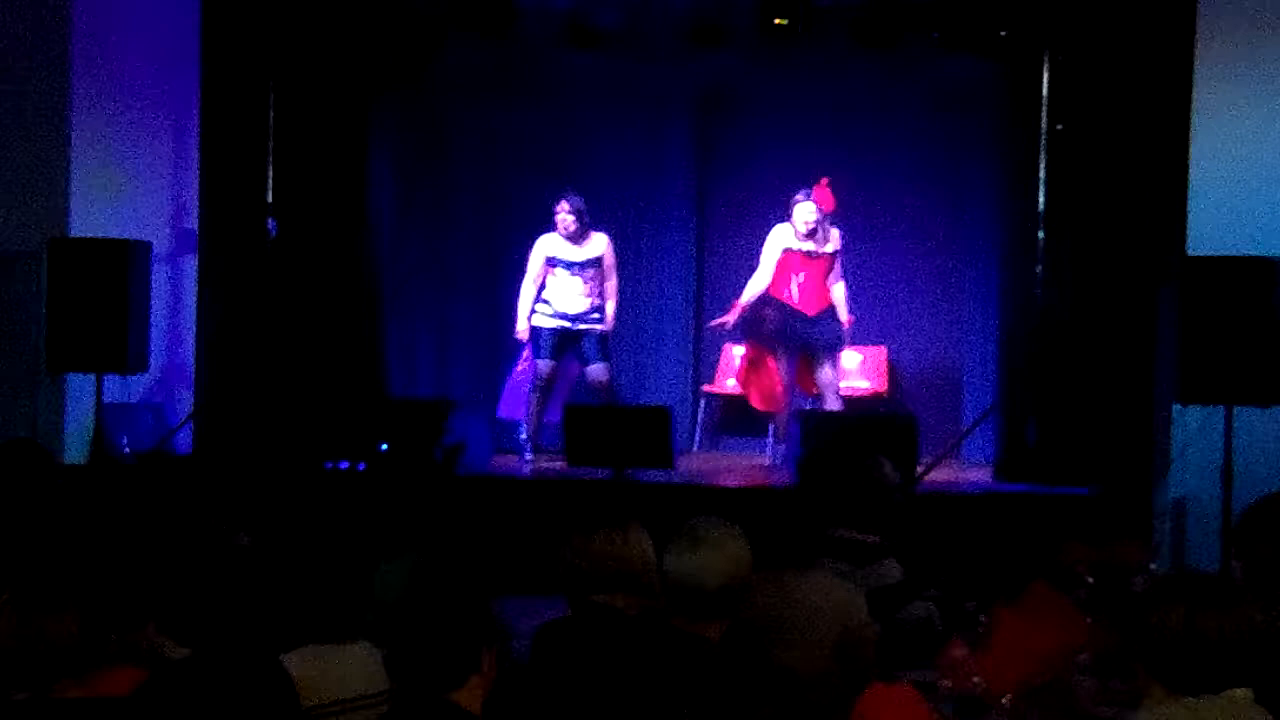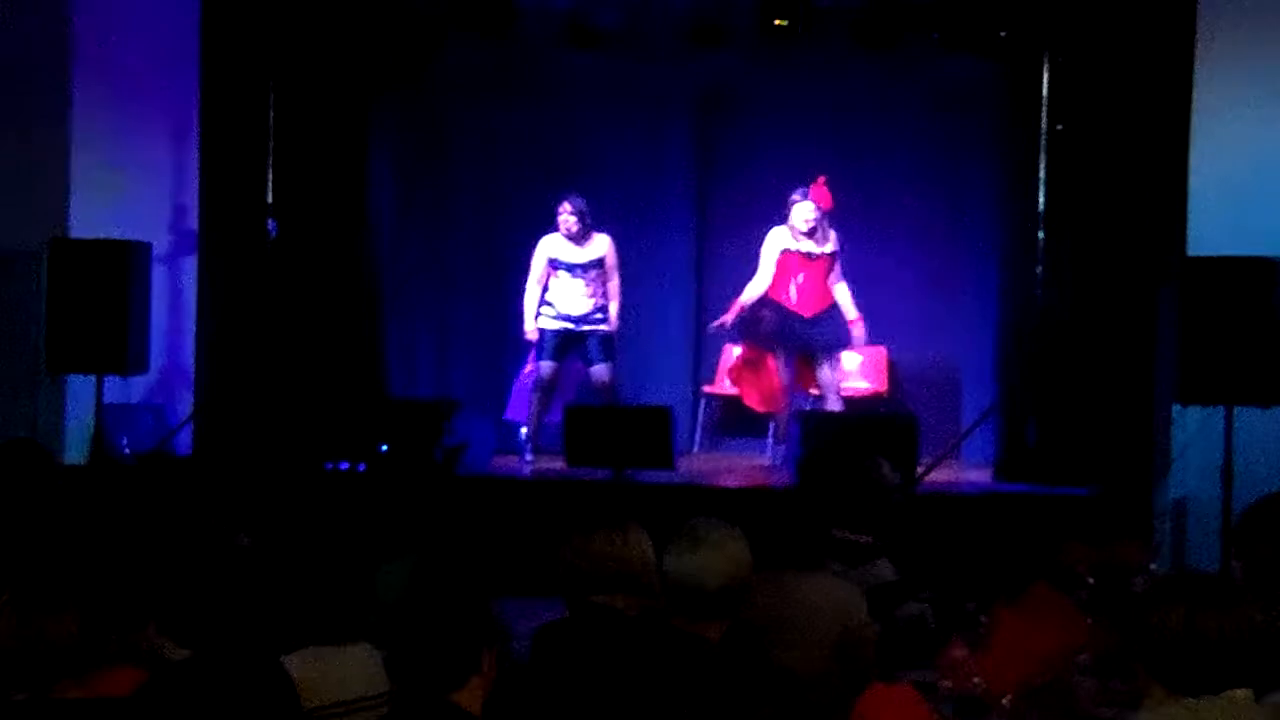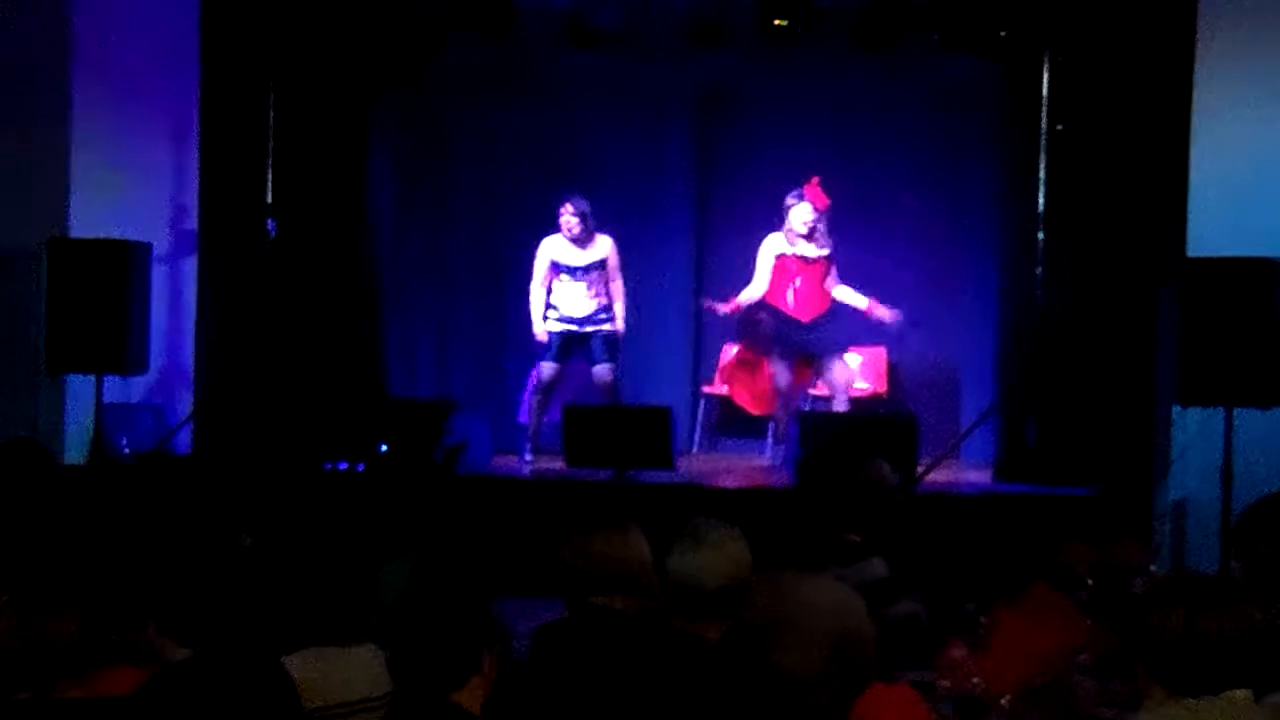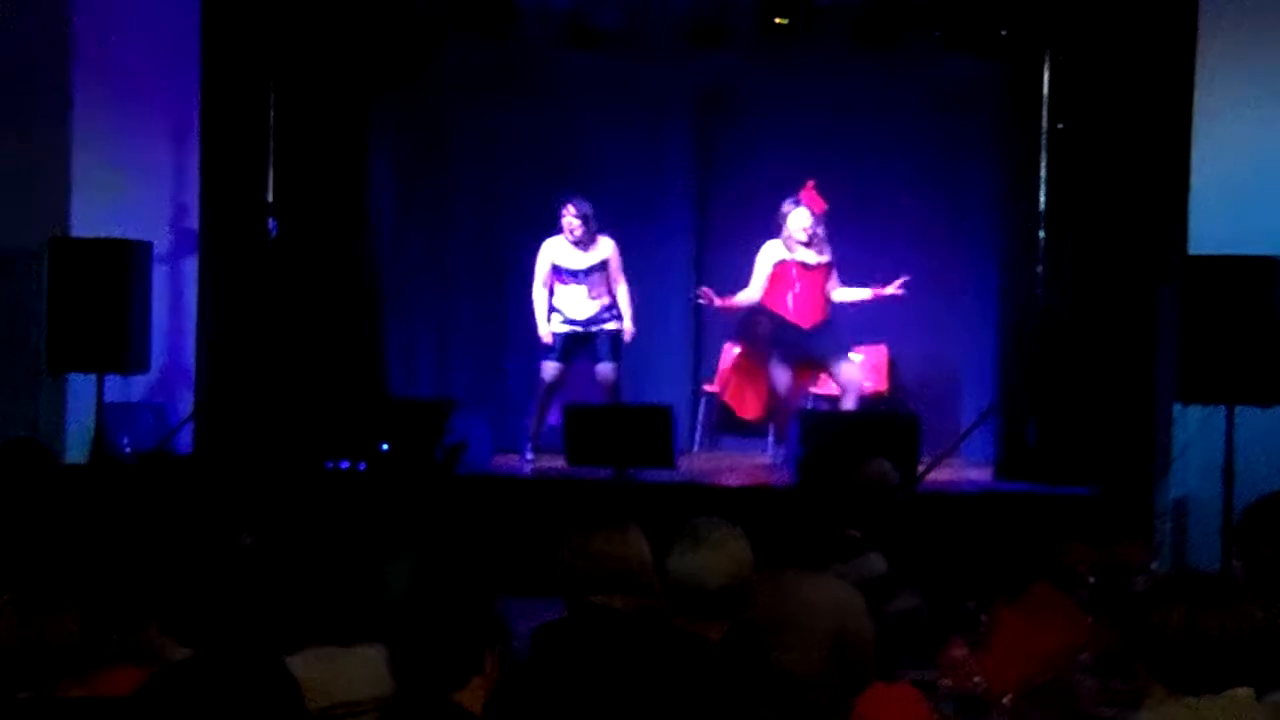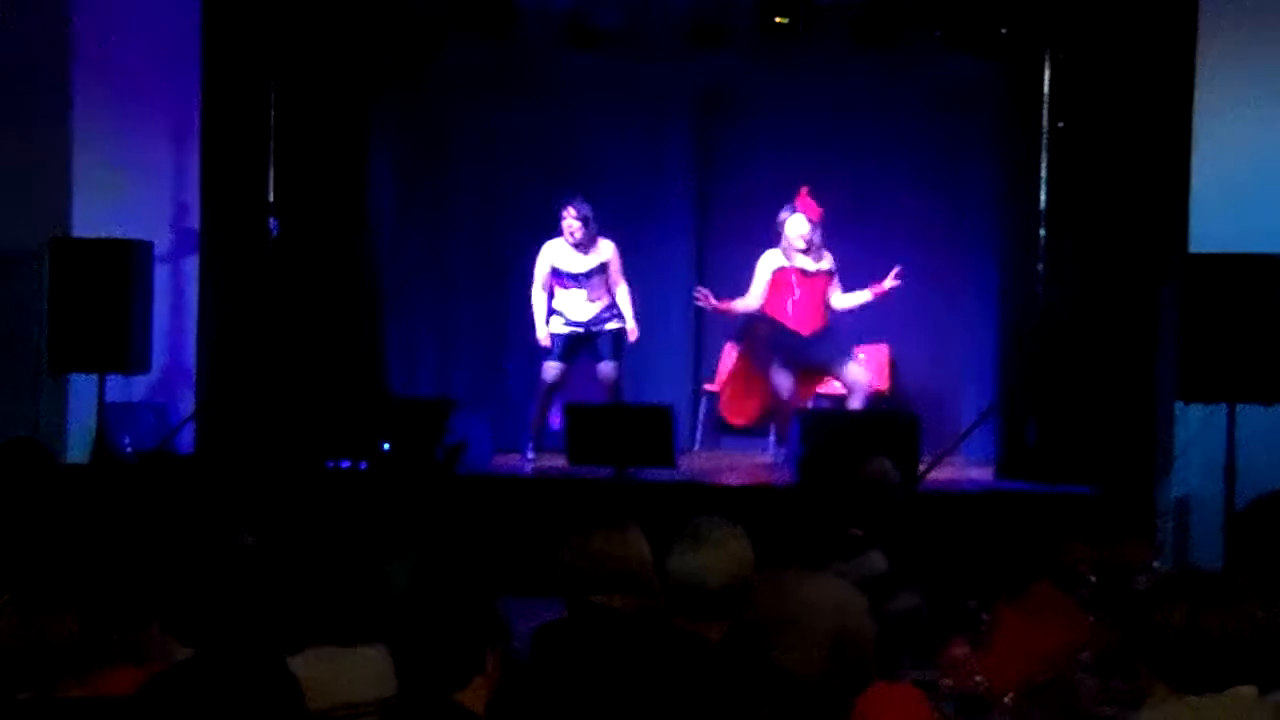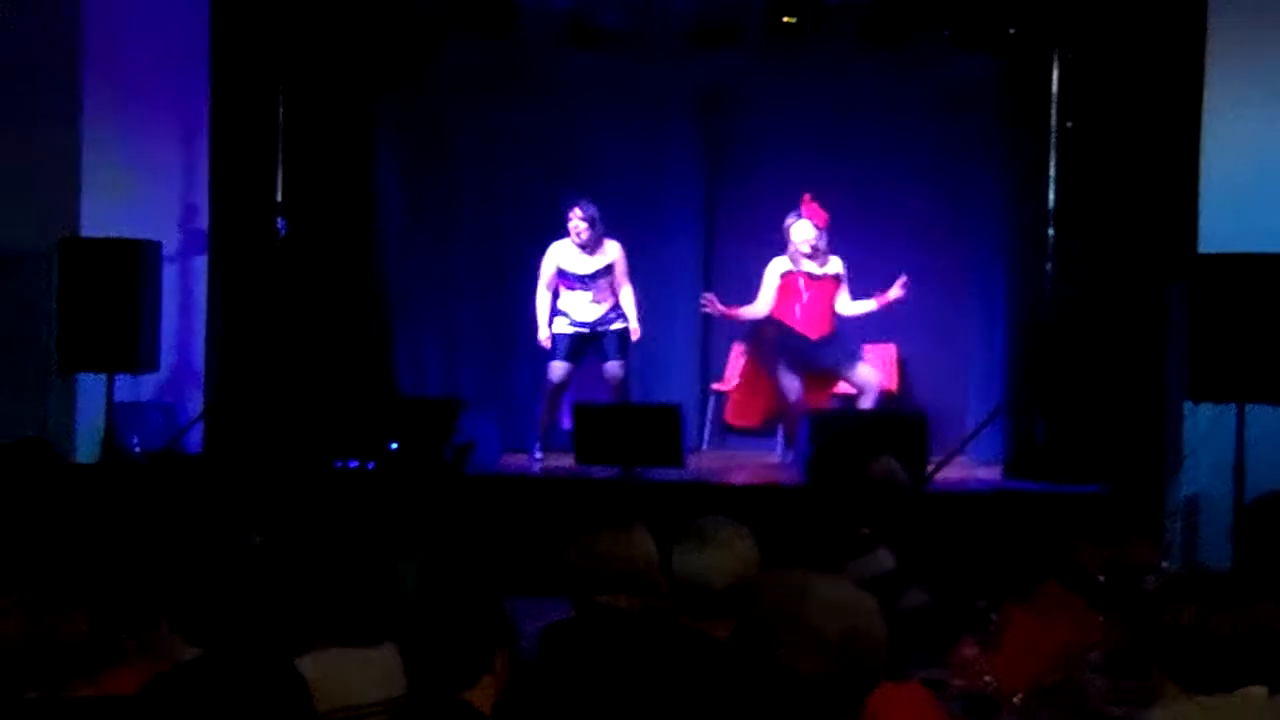
dt=0.1s
person 1, frame 1
left shoulder: (832, 237)
right shoulder: (780, 234)
left elbow: (835, 282)
right elbow: (762, 277)
left wrist: (844, 320)
right wrist: (737, 310)
left hip: (820, 320)
right hip: (783, 318)
left knee: (829, 387)
right knee: (785, 385)
person 1, frame 2
left shoulder: (829, 238)
right shoulder: (778, 236)
left elbow: (837, 283)
right elbow: (762, 280)
left wrist: (855, 318)
right wrist: (736, 309)
left hip: (819, 321)
right hip: (783, 320)
left knee: (830, 387)
right knee: (784, 386)
person 1, frame 3
left shoulder: (824, 245)
right shoulder: (773, 243)
left elbow: (834, 288)
right elbow: (758, 287)
left wrist: (871, 307)
right wrist: (732, 306)
left hip: (817, 326)
right hip: (778, 325)
left knee: (841, 387)
right knee: (784, 389)
person 1, frame 4
left shoulder: (823, 251)
right shoulder: (772, 250)
left elbow: (835, 292)
right elbow: (753, 292)
left wrist: (878, 292)
right wrist: (723, 302)
left hip: (816, 332)
right hip: (777, 330)
left knee: (852, 383)
right knee: (784, 392)
person 1, frame 5
left shoulder: (825, 260)
right shoulder: (771, 259)
left elbow: (837, 300)
right elbow: (752, 302)
left wrist: (877, 290)
right wrist: (719, 305)
left hip: (817, 339)
right hip: (777, 338)
left knee: (861, 383)
right knee: (786, 398)
right ankle: (787, 450)
person 1, frame 6
left shoulder: (835, 264)
right shoulder: (779, 265)
left elbow: (843, 307)
right elbow: (762, 308)
left wrist: (883, 299)
right wrist: (726, 311)
left hip: (824, 343)
right hip: (784, 342)
left knee: (872, 383)
right knee: (794, 401)
person 2, frame 1
left shoulder: (601, 242)
right shoulder: (546, 242)
left elbow: (610, 281)
right elbow: (530, 282)
left wrist: (610, 314)
right wrist: (521, 318)
left hip: (590, 323)
right hip: (549, 320)
left knee: (601, 381)
right knee: (542, 378)
right ankle: (528, 441)
person 2, frame 2
left shoulder: (603, 242)
right shoulder: (549, 243)
left elbow: (612, 281)
right elbow: (534, 283)
left wrist: (614, 315)
right wrist: (529, 319)
left hip: (594, 324)
right hip: (553, 322)
left knee: (604, 381)
right knee: (545, 379)
right ankle: (529, 441)
person 2, frame 3
left shoulder: (605, 244)
right shoulder: (550, 245)
left elbow: (615, 282)
right elbow: (538, 285)
left wrist: (620, 317)
right wrist: (537, 321)
left hip: (599, 325)
right hip: (558, 323)
left knee: (606, 382)
right knee: (545, 380)
right ankle: (529, 442)
person 2, frame 4
left shoulder: (607, 245)
right shoulder: (552, 246)
left elbow: (619, 283)
right elbow: (540, 287)
left wrist: (627, 318)
right wrist: (542, 323)
left hip: (603, 324)
right hip: (562, 324)
left knee: (609, 380)
right knee: (548, 379)
right ankle: (531, 441)
person 2, frame 5
left shoulder: (606, 248)
right shoulder: (551, 249)
left elbow: (619, 284)
right elbow: (539, 290)
left wrist: (630, 319)
right wrist: (540, 325)
left hip: (605, 325)
right hip: (564, 325)
left knee: (610, 380)
right knee: (549, 380)
right ankle: (532, 441)
person 2, frame 6
left shoulder: (612, 249)
right shoulder: (557, 250)
left elbow: (623, 286)
right elbow: (544, 290)
left wrist: (633, 319)
right wrist: (542, 326)
left hip: (610, 325)
right hip: (568, 326)
left knee: (616, 379)
right knee: (556, 380)
right ankle: (539, 441)
